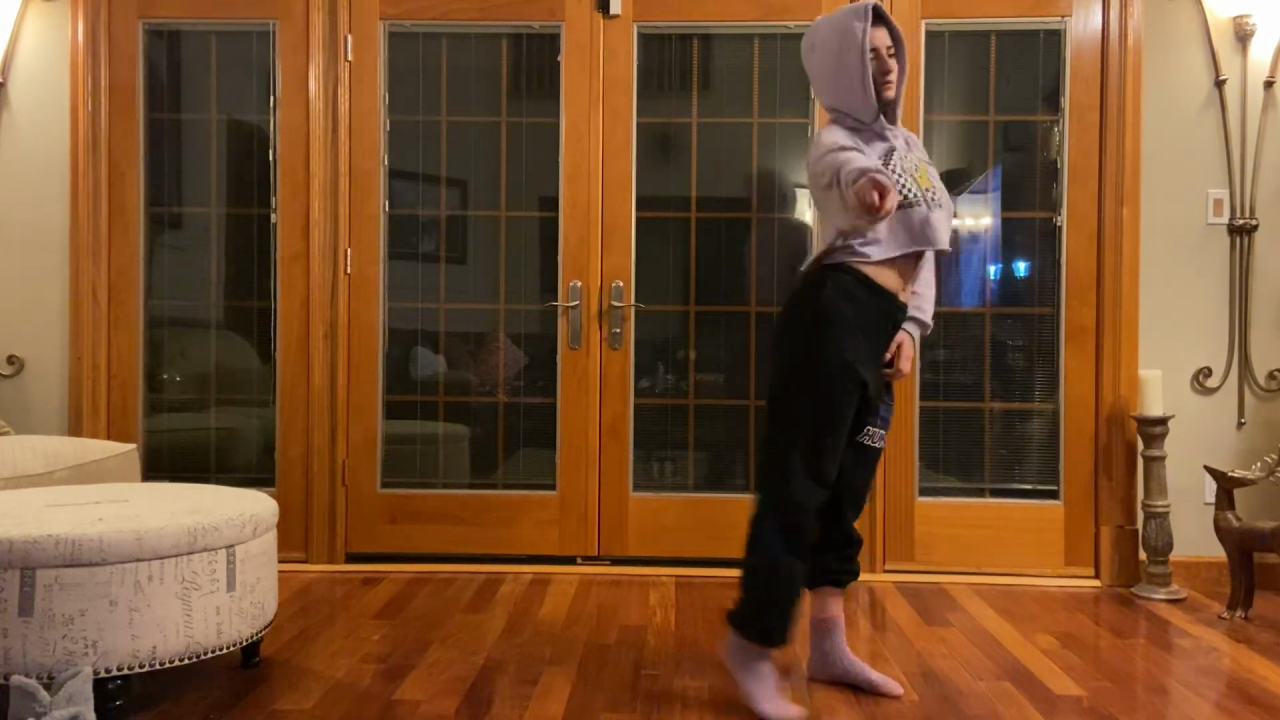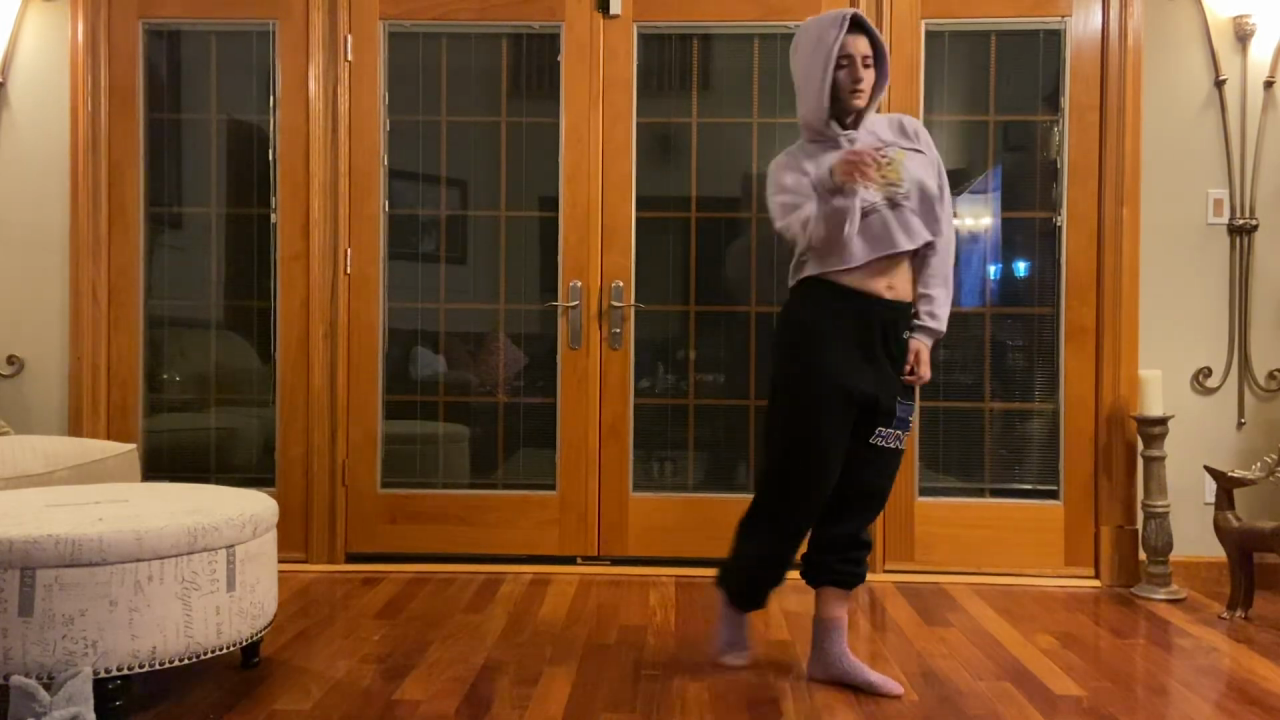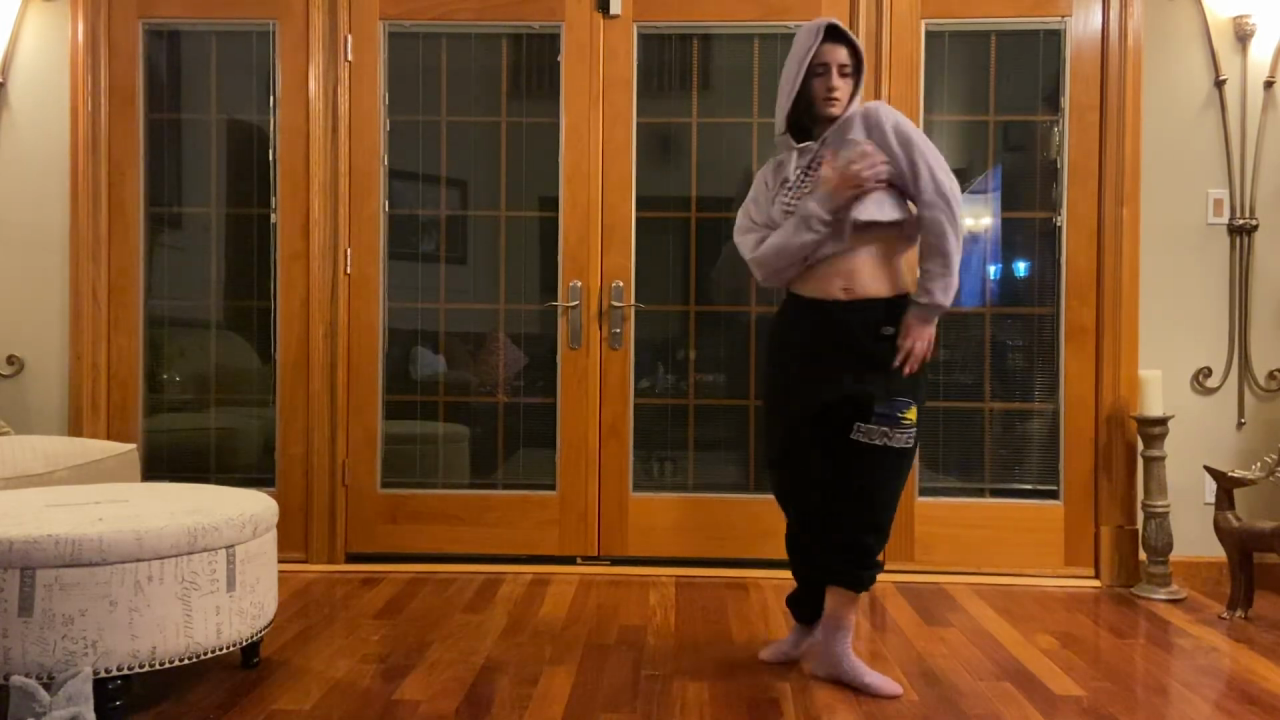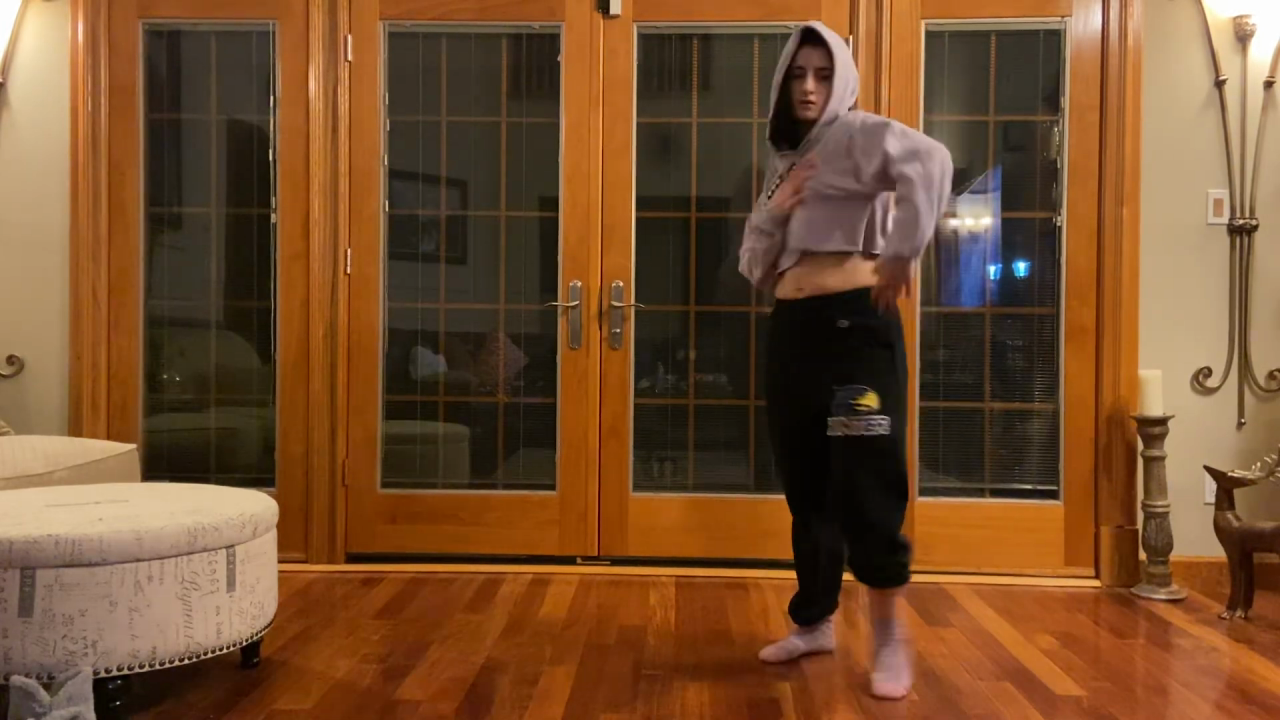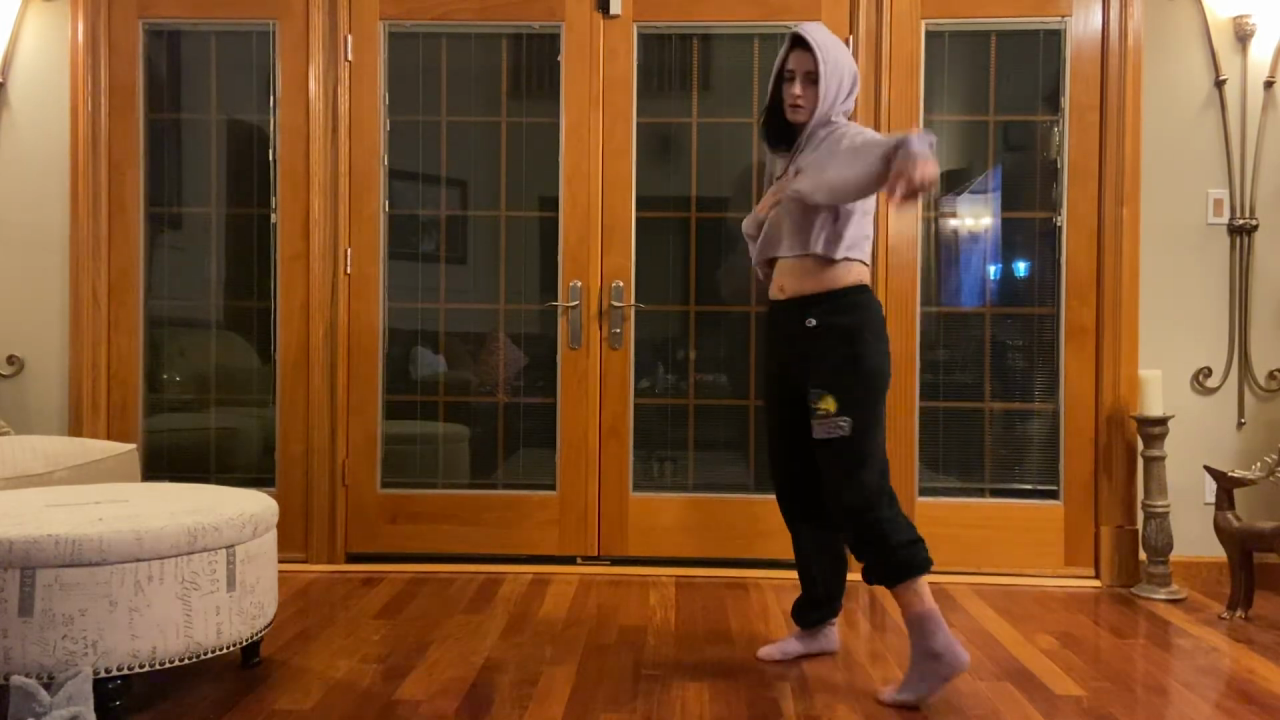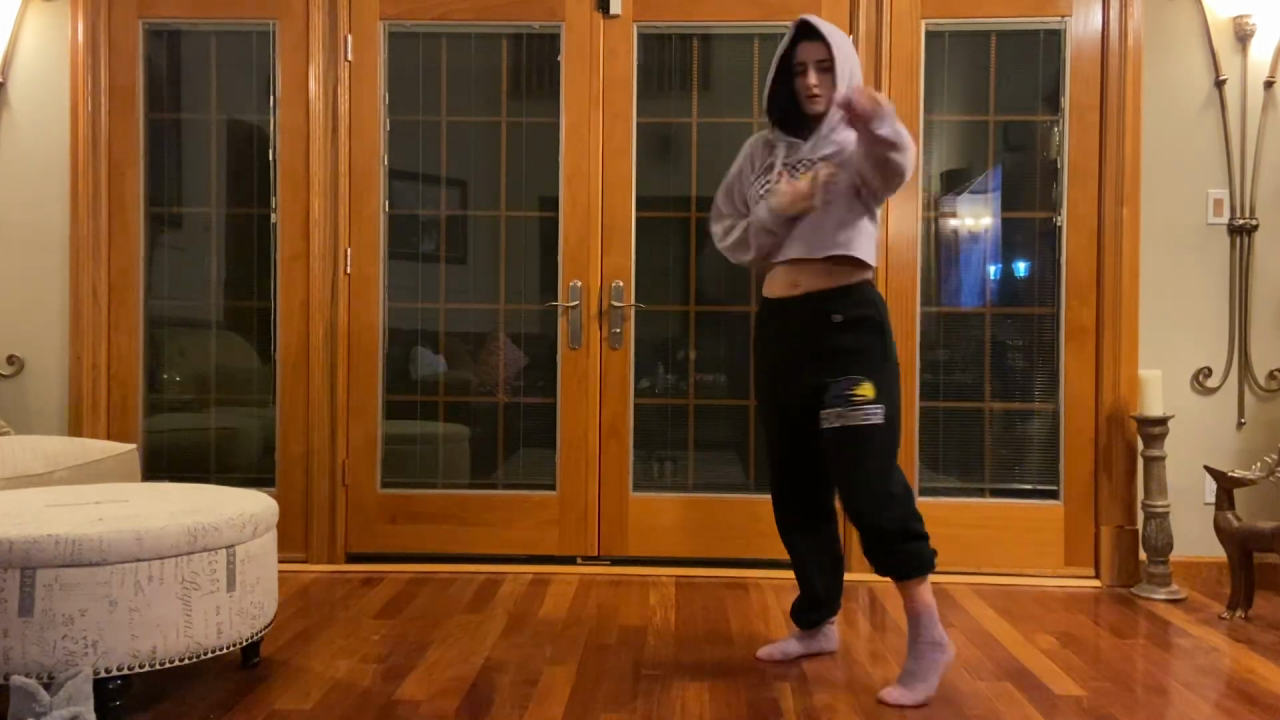
dt=0.2s
person 1, frame 1
left shoulder: (908, 144)
right shoulder: (837, 145)
left elbow: (920, 251)
right elbow: (849, 178)
left wrist: (913, 325)
right wrist: (865, 196)
left hip: (874, 329)
right hip: (834, 313)
left knee: (844, 491)
right knee: (801, 475)
left ankle: (827, 647)
right ankle: (752, 643)
person 1, frame 2
left shoulder: (909, 135)
right shoulder: (797, 163)
left elbow: (937, 240)
right elbow: (816, 238)
left wrist: (926, 329)
right wrist: (846, 185)
left hip: (892, 331)
right hip: (823, 324)
left knee: (859, 494)
right knee: (797, 480)
left ankle: (830, 648)
right ankle: (736, 604)
person 1, frame 3
left shoulder: (882, 126)
right shoulder: (775, 176)
left elbow: (943, 210)
right elbow: (765, 264)
left wrist: (927, 309)
right wrist: (825, 202)
left hip: (883, 330)
right hip: (805, 333)
left knee: (866, 495)
right knee: (802, 487)
left ankle: (834, 646)
right ankle: (809, 620)
person 1, frame 4
left shoulder: (854, 133)
right shoulder: (780, 167)
left elbow: (928, 160)
right elbow: (754, 268)
left wrist: (902, 254)
right wrist: (777, 212)
left hip: (856, 326)
right hip: (791, 332)
left knee: (865, 484)
right knee: (807, 489)
left ankle: (891, 636)
right ankle: (813, 621)
person 1, frame 5
left shoulder: (841, 141)
right shoulder: (785, 158)
left elbow: (883, 155)
left wrist: (912, 154)
right wrist: (758, 218)
left hip: (840, 322)
right hip: (787, 327)
left knee: (853, 481)
right knee: (798, 486)
left ankle: (934, 642)
right ankle: (818, 623)
person 1, frame 6
left shoulder: (855, 143)
right shoulder: (761, 149)
left elbow: (894, 163)
right elbow: (730, 239)
left wrist: (881, 125)
right wrist: (777, 210)
left hip: (847, 318)
right hip: (779, 326)
left knee: (868, 474)
right knee: (795, 486)
left ankle: (927, 635)
right ankle: (817, 623)
